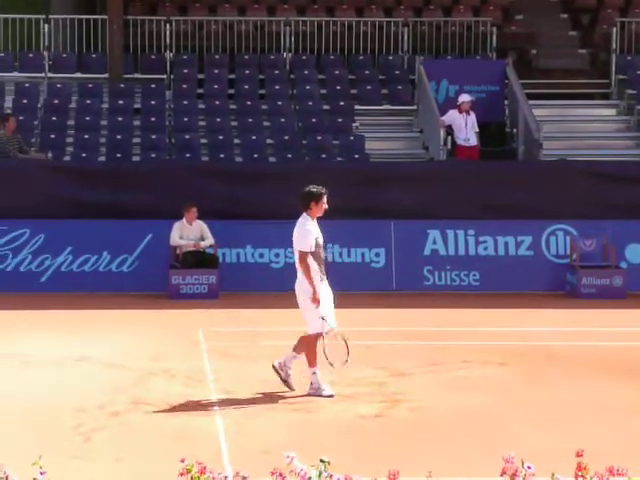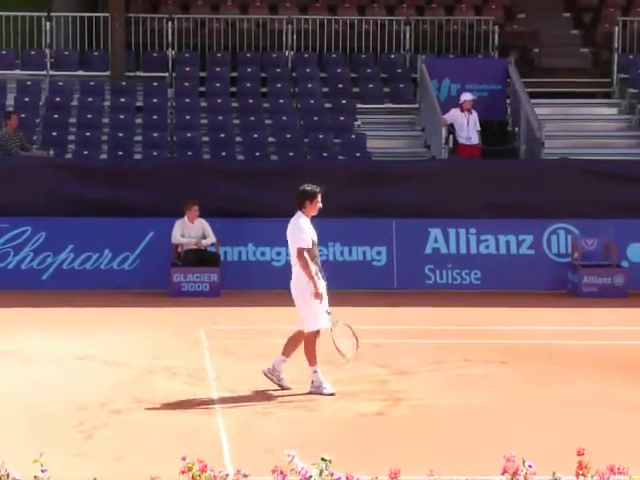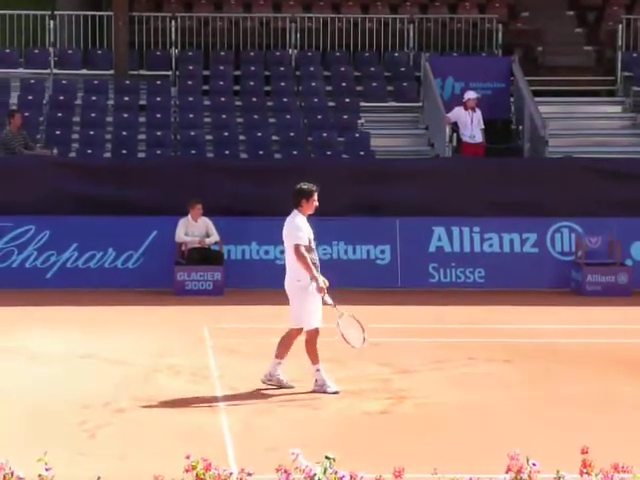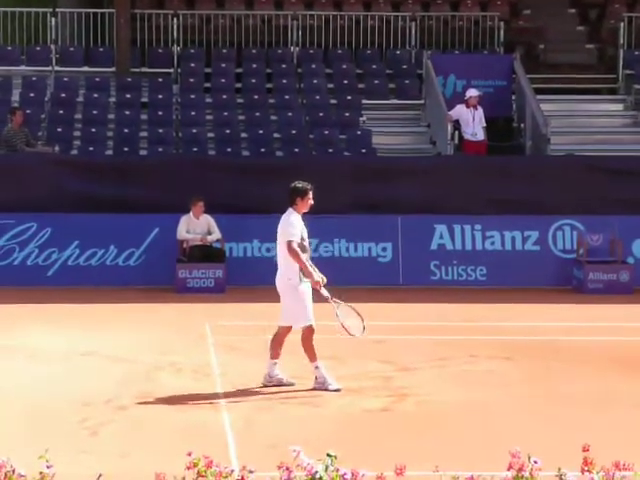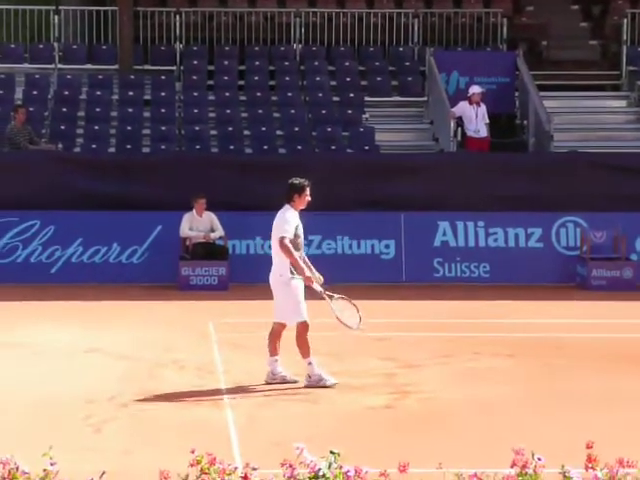
dt=0.1s
person 1, frame 1
left shoulder: (311, 223)
right shoulder: (306, 227)
right elbow: (304, 260)
right wrist: (314, 290)
left hip: (320, 284)
right hip: (311, 287)
left knee: (318, 331)
right knee: (313, 333)
left ankle: (285, 364)
right ankle: (315, 382)
person 1, frame 2
left shoulder: (302, 222)
right shoulder: (301, 225)
right elbow: (302, 257)
right wrist: (316, 284)
left hip: (309, 284)
right hip: (307, 285)
left knee: (303, 331)
right knee: (312, 332)
left ankle: (275, 368)
right ankle: (317, 381)
person 1, frame 3
left shoulder: (298, 221)
right shoulder: (297, 223)
right elbow: (300, 253)
left wrist: (317, 277)
right wrist: (316, 278)
left hip: (304, 282)
right hip: (302, 283)
left knee: (296, 329)
right knee: (312, 331)
left ankle: (273, 373)
right ankle: (320, 379)
person 1, frame 4
left shoulder: (294, 219)
right shoulder: (291, 220)
right elbow: (292, 249)
left wrist: (316, 272)
right wrist: (310, 274)
left hip: (293, 280)
right hip: (293, 281)
left knee: (284, 328)
right knee: (308, 328)
left ankle: (272, 373)
right ankle: (320, 376)
person 1, frame 5
left shoulder: (291, 216)
right shoulder: (286, 216)
right elbow: (283, 245)
left wrist: (312, 270)
right wrist: (303, 271)
left hip: (288, 278)
right hip: (286, 278)
left knee: (279, 325)
right knee: (302, 325)
left ankle: (274, 371)
right ankle: (312, 374)
